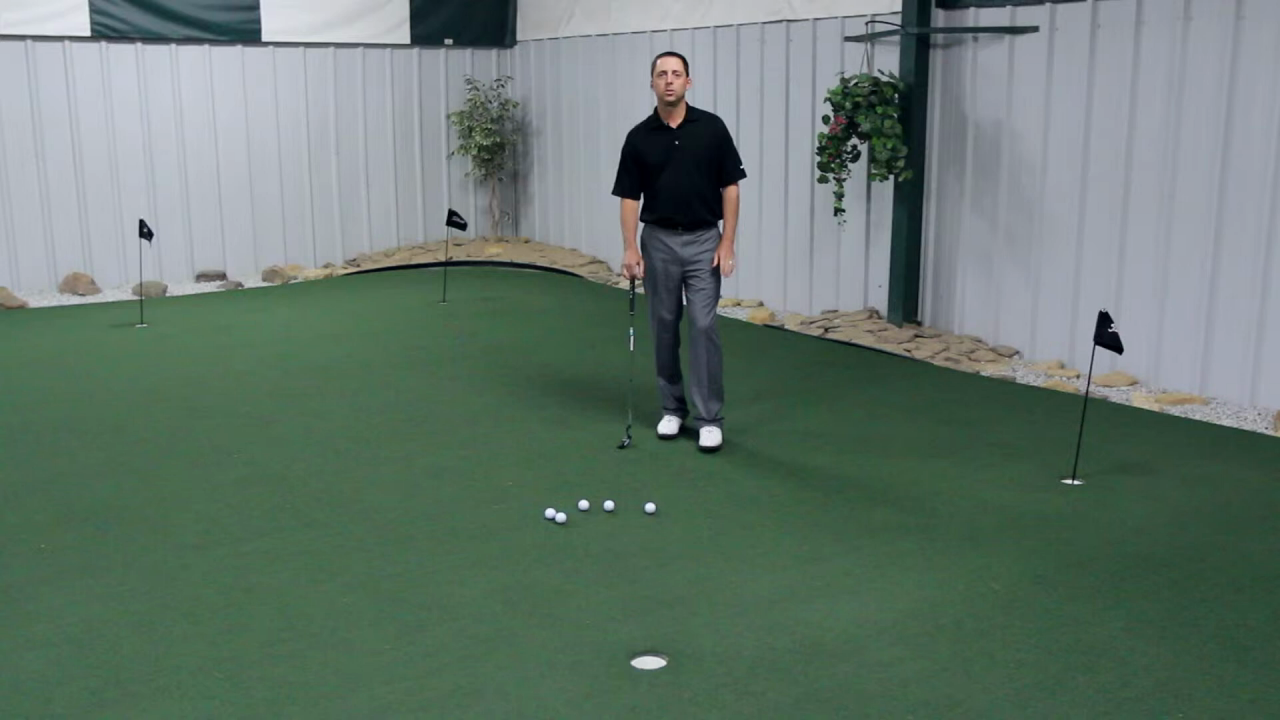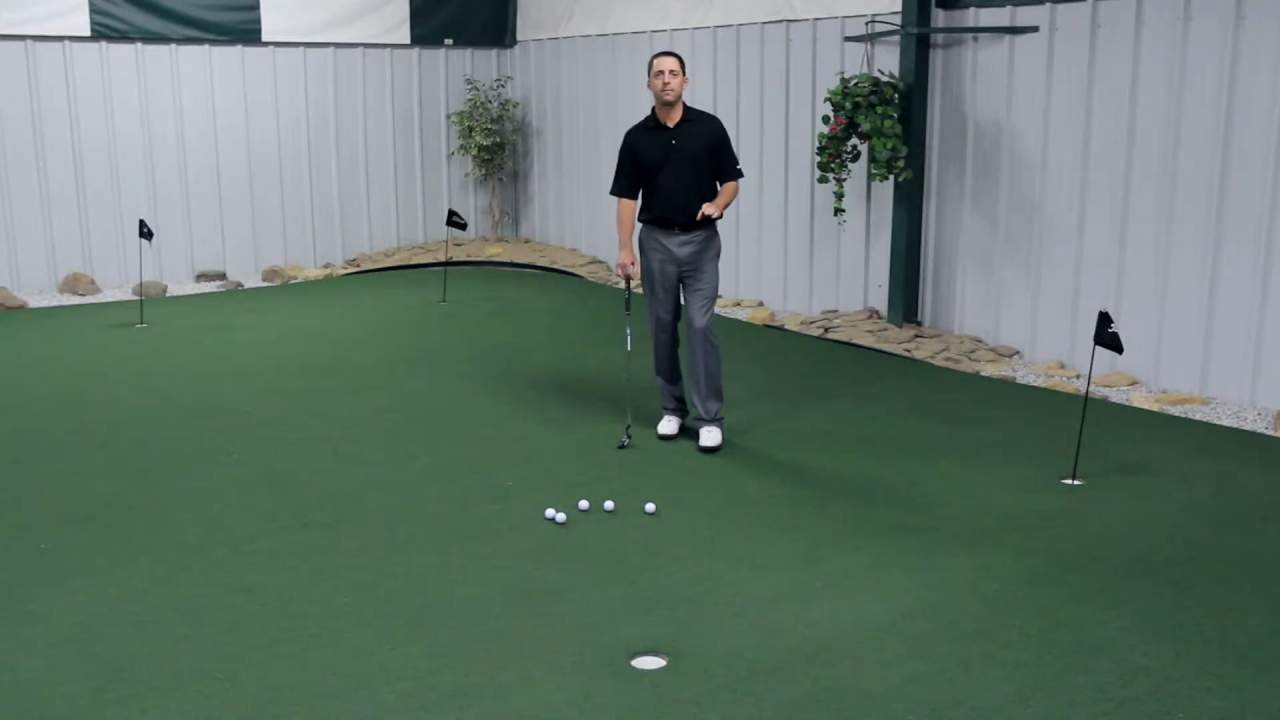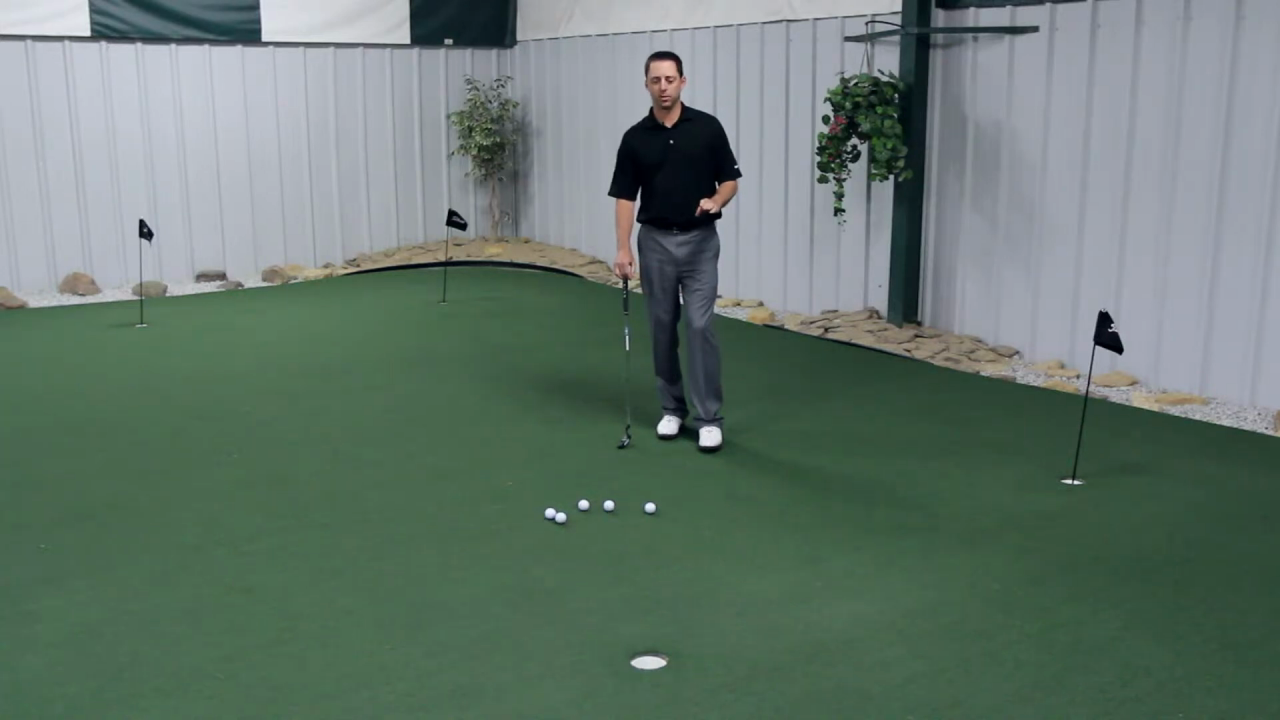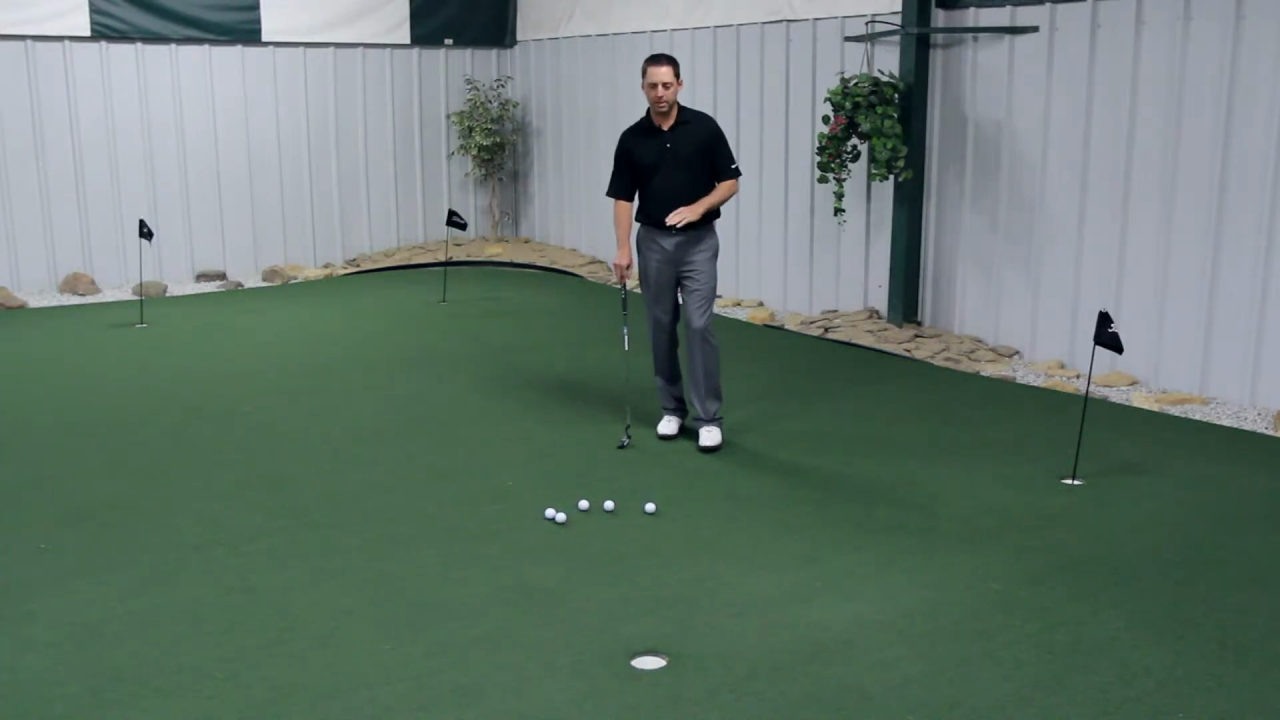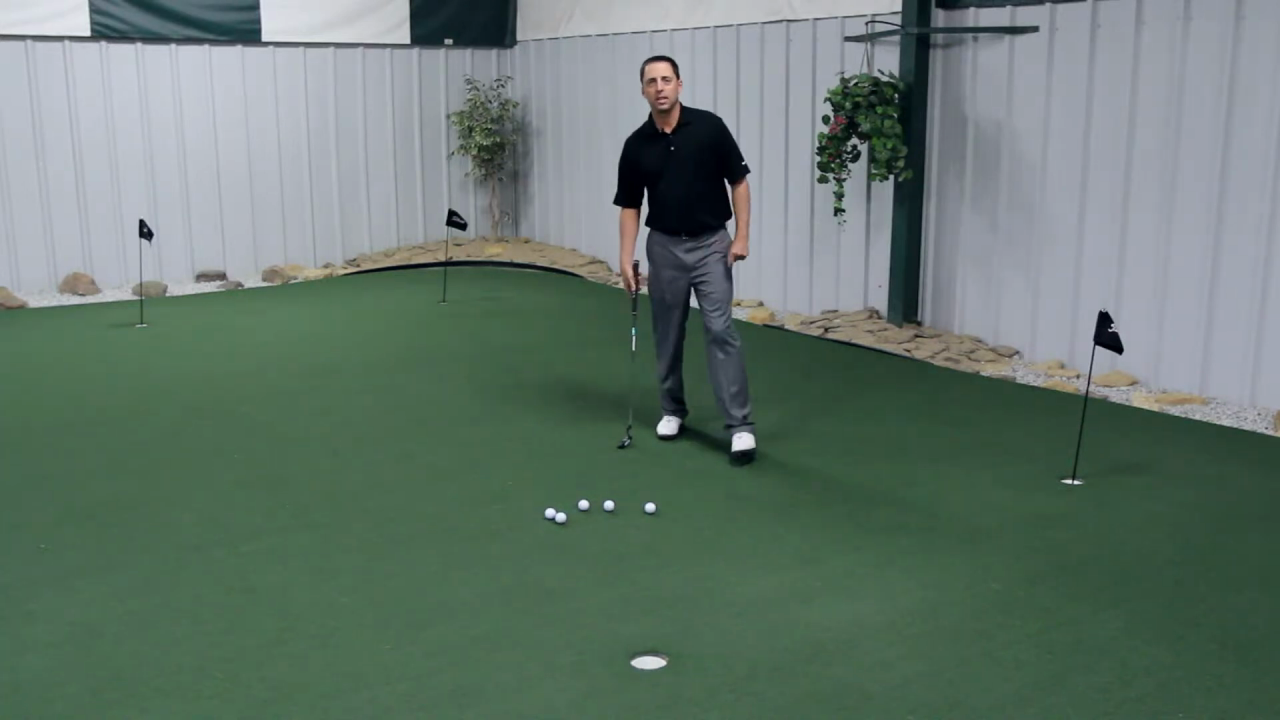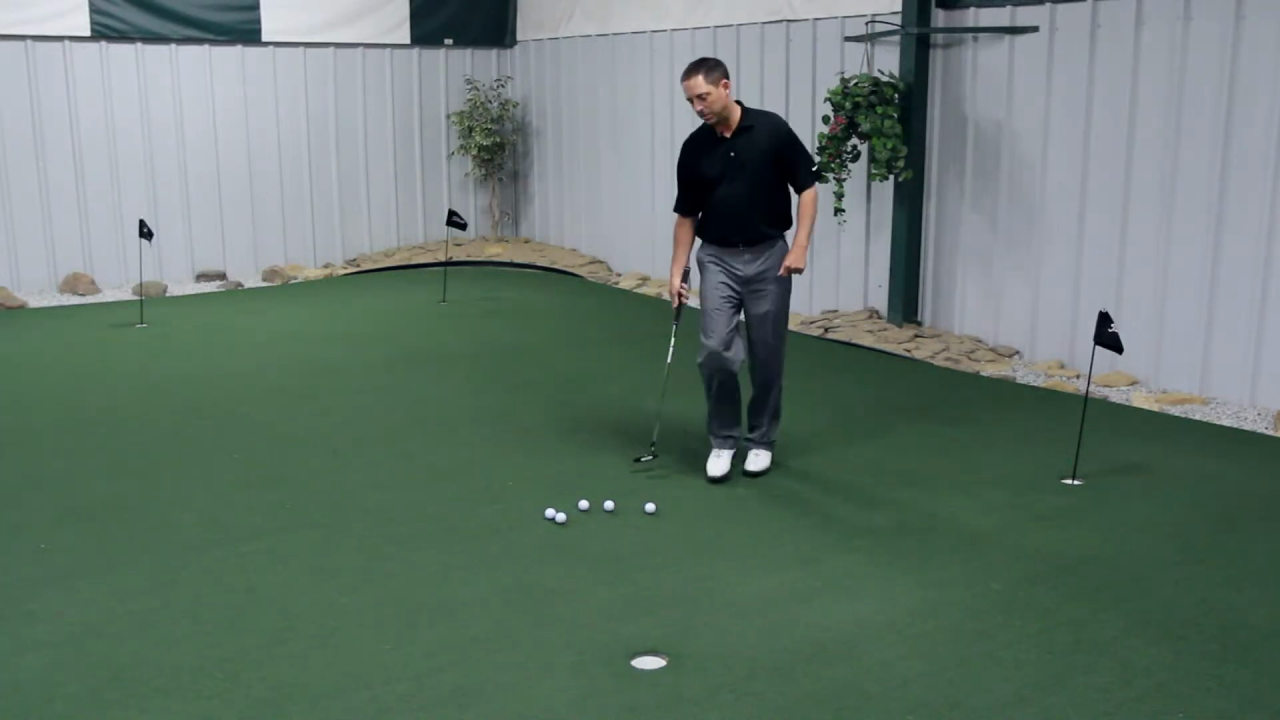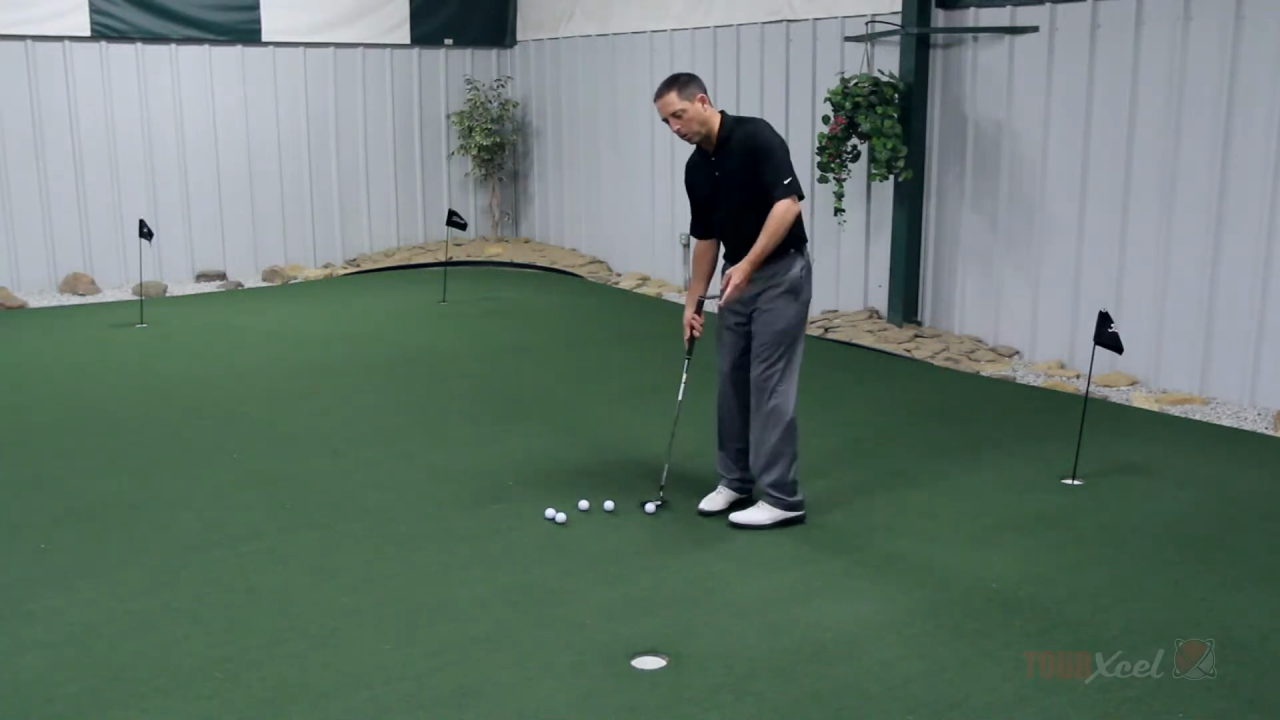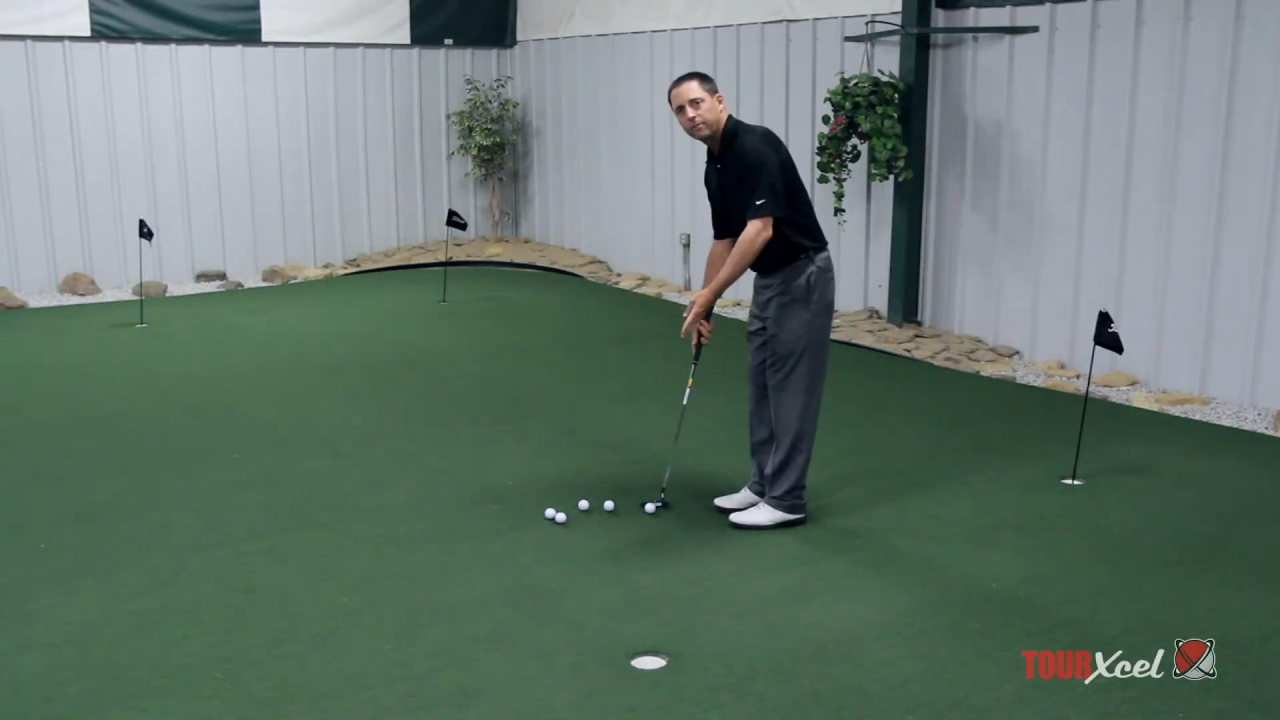
dt=0.7s
person 1, frame 1
left shoulder: (712, 127)
right shoulder: (638, 137)
left elbow: (730, 187)
right elbow: (629, 196)
left wrist: (727, 244)
right wrist: (630, 248)
left hip: (703, 240)
right hip: (658, 241)
left knee: (704, 327)
right knee: (664, 327)
left ankle: (709, 418)
right ankle: (673, 408)
person 1, frame 2
left shoulder: (709, 127)
right shoulder: (636, 137)
left elbow: (731, 181)
right elbow: (627, 196)
left wrist: (717, 204)
right wrist: (625, 248)
left hip: (700, 240)
right hip: (656, 241)
left knee: (701, 326)
right knee: (662, 327)
left ankle: (709, 418)
right ankle: (673, 409)
person 1, frame 3
left shoulder: (708, 127)
right shoulder: (635, 137)
left elbow: (730, 181)
right elbow: (625, 196)
left wrist: (716, 201)
right wrist: (623, 248)
left hip: (700, 240)
right hip: (655, 241)
left knee: (700, 327)
right knee: (662, 328)
left ankle: (709, 418)
right ankle: (672, 409)
person 1, frame 4
left shoulder: (704, 127)
right shoulder: (631, 138)
left elbow: (730, 181)
right elbow: (623, 197)
left wrist: (698, 207)
right wrist: (623, 248)
left hip: (698, 240)
right hip: (652, 242)
left knee: (699, 327)
right knee: (662, 328)
left ankle: (708, 418)
right ankle: (672, 408)
person 1, frame 5
left shoulder: (709, 126)
right shoulder: (636, 145)
left elbow: (738, 181)
right elbow: (629, 205)
left wrist: (741, 234)
right wrist: (626, 257)
left hip: (711, 245)
right hip: (664, 247)
left knee: (721, 332)
right knee: (667, 334)
left ankle: (740, 424)
right ankle: (673, 409)
person 1, frame 6
left shoulder: (772, 130)
right shoulder: (694, 147)
left elbow: (807, 188)
right elbow: (686, 215)
left wrist: (800, 246)
right wrist: (676, 271)
left hip: (769, 257)
right hip: (717, 258)
left knee: (766, 354)
right knee: (716, 349)
left ankle: (761, 439)
right ankle: (723, 438)
person 1, frame 7
left shoulder: (757, 137)
right shoulder: (696, 167)
left elbow: (788, 204)
right elbow: (706, 238)
left wrist: (747, 265)
right wrist: (692, 301)
left hip: (782, 274)
right hip: (738, 281)
left knee: (770, 384)
right knee: (732, 381)
left ankle: (782, 496)
right ankle: (736, 480)
person 1, frame 8
left shoulder: (756, 146)
right shoulder: (714, 166)
left elbow: (761, 230)
right elbow: (724, 240)
left wrist: (711, 292)
right wrist: (703, 304)
left hip: (801, 277)
right hip: (769, 281)
left knee: (791, 388)
right knee: (762, 385)
left ankle: (787, 499)
right ankle: (764, 484)
